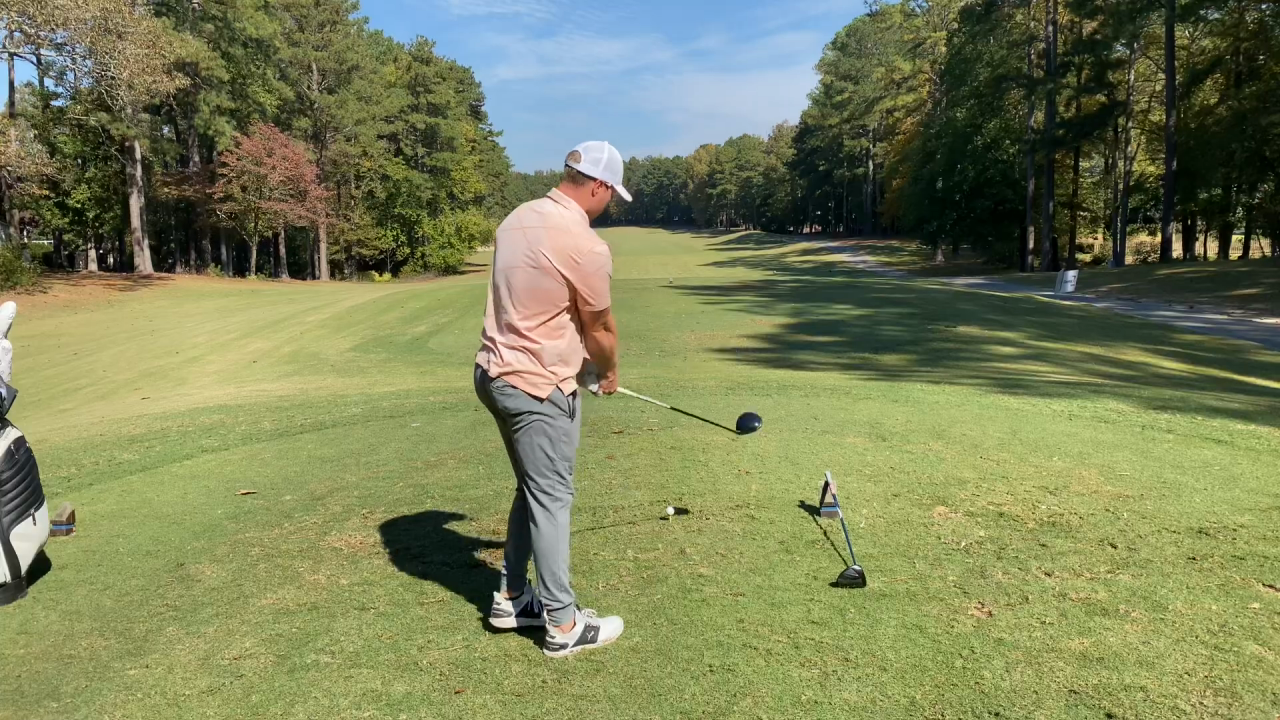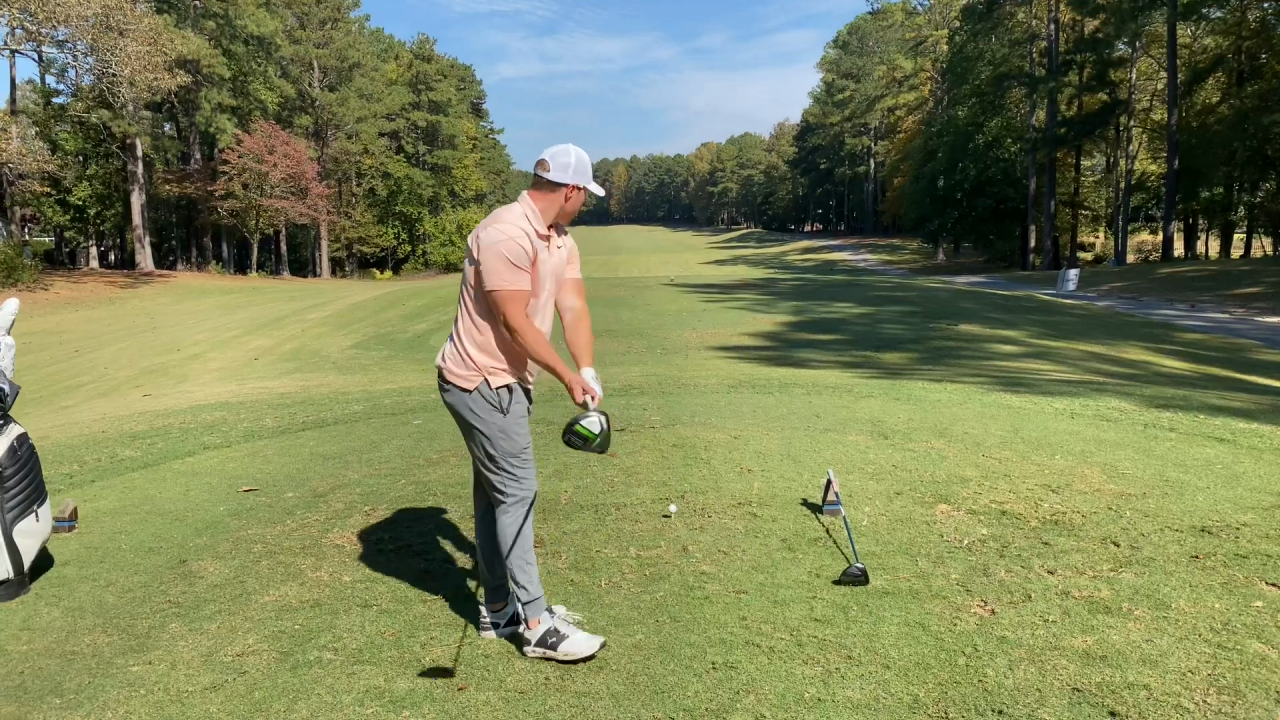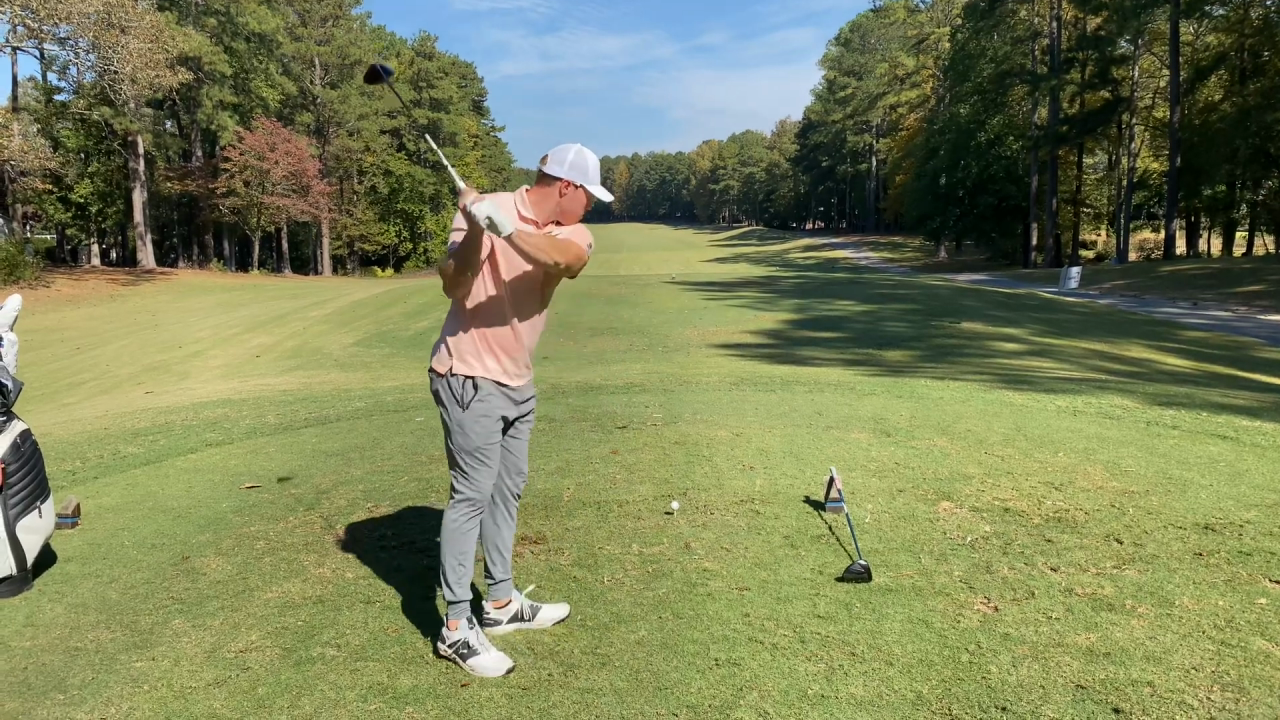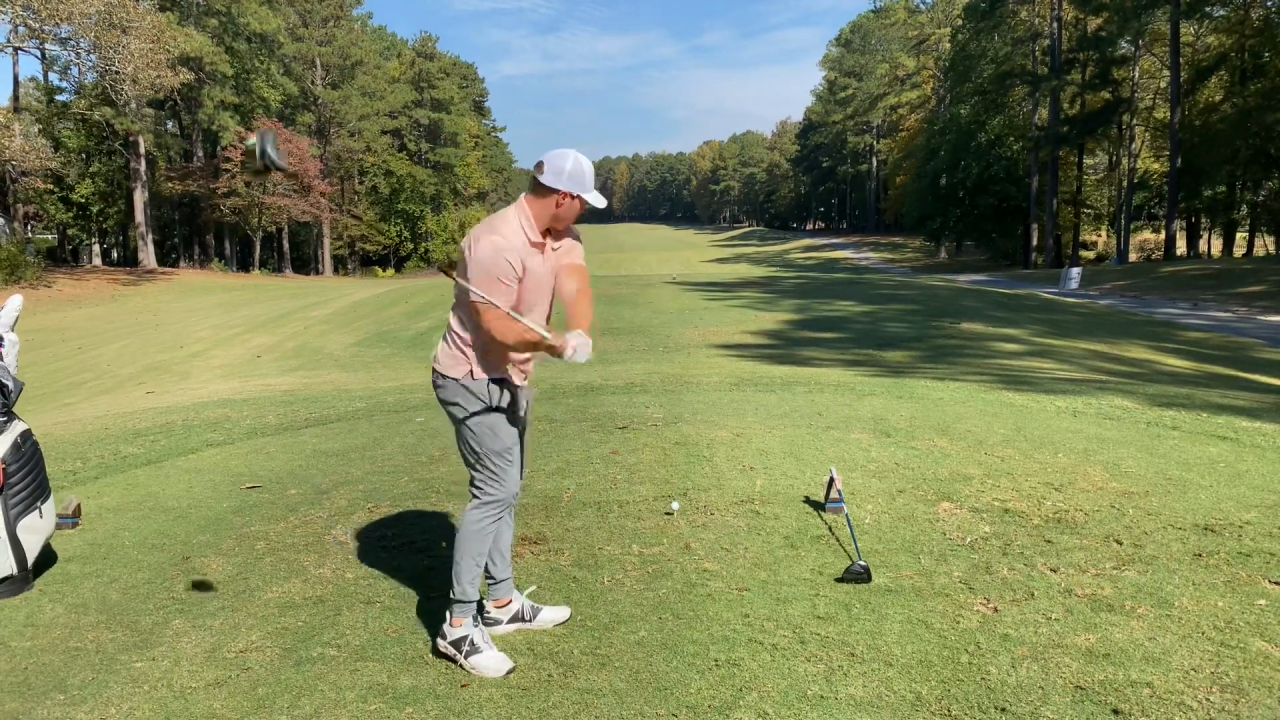
dt=0.4s
person 1, frame 1
left shoulder: (518, 218)
right shoulder: (586, 247)
right elbow: (599, 329)
right wrist: (608, 372)
left hip: (494, 373)
right hip: (540, 387)
left knee: (533, 489)
right knee: (551, 500)
left ankle: (512, 599)
right ankle: (563, 625)
person 1, frame 2
left shoulder: (560, 240)
right shoulder: (505, 233)
left elbow: (573, 305)
right elbow: (515, 324)
left wrist: (587, 370)
right wrist: (566, 378)
left hip: (500, 380)
right hip: (483, 382)
left knee: (496, 491)
right knee: (515, 493)
left ankle: (498, 608)
right ankle: (536, 623)
person 1, frame 3
left shoulder: (573, 233)
right shoulder: (481, 209)
left elbow: (561, 257)
right elbow: (452, 285)
left wrist: (507, 229)
right wrist: (476, 233)
left hip: (519, 381)
right hip: (468, 376)
left knee: (507, 490)
right knee: (473, 493)
left ankle: (501, 602)
right ankle: (456, 626)
person 1, frame 4
left shoulder: (563, 238)
right shoulder: (494, 242)
left elbow: (576, 288)
right elbow: (494, 330)
left wrist: (579, 333)
right wrist: (552, 343)
left hip: (508, 379)
right hip: (473, 377)
left knee: (505, 489)
right knee: (495, 490)
left ankle: (502, 602)
right ankle: (460, 623)
